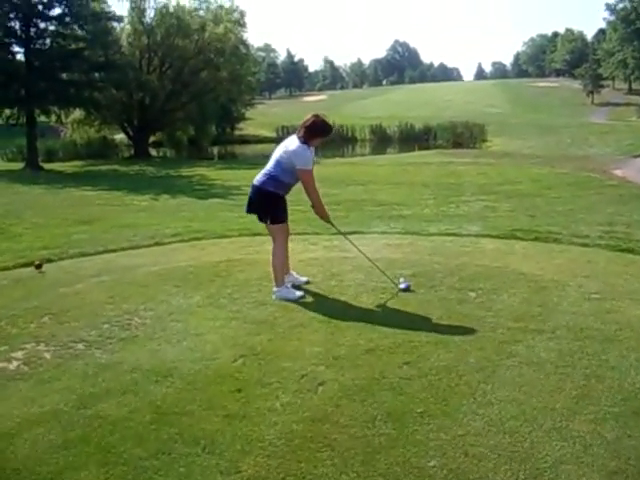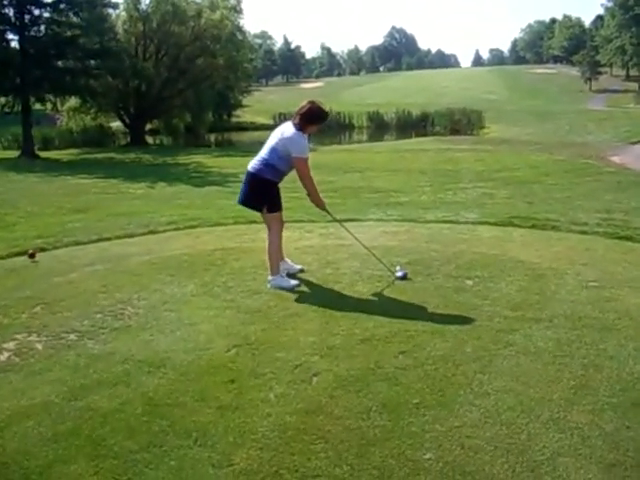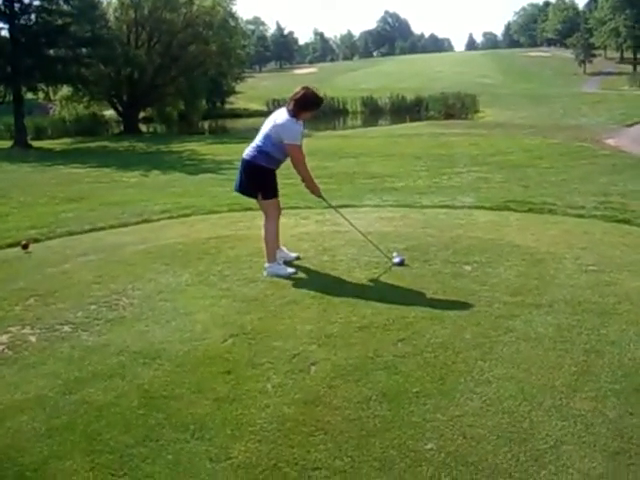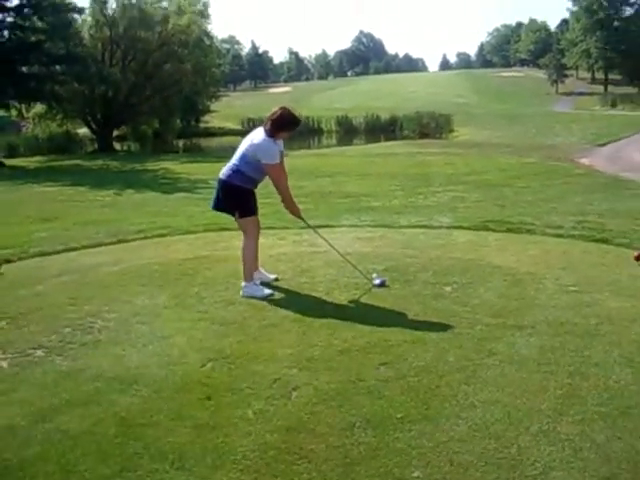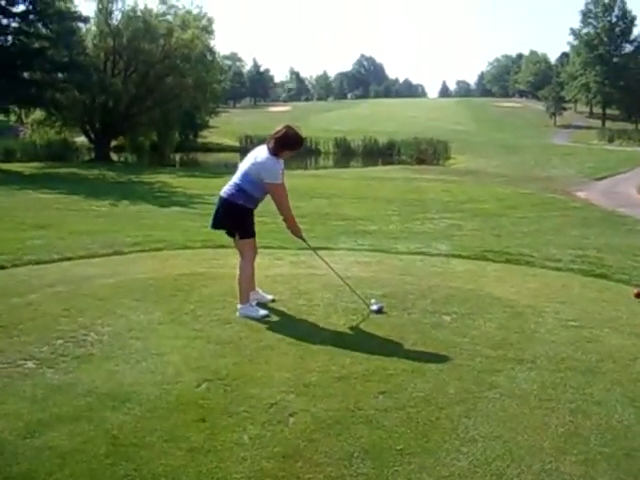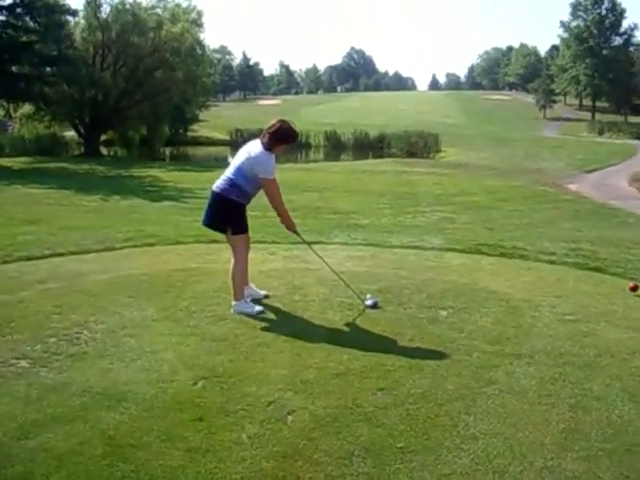
dt=0.2s
person 1, frame 1
left shoulder: (300, 143)
right shoulder: (301, 151)
left elbow: (309, 182)
right elbow: (309, 185)
left wrist: (316, 205)
right wrist: (321, 210)
left hip: (272, 192)
right hip: (267, 193)
left knee: (284, 235)
right knee: (280, 239)
left ankle: (286, 274)
right ankle: (280, 288)
person 1, frame 2
left shoulder: (292, 128)
right shoulder: (296, 139)
left elbow: (303, 169)
right elbow: (304, 173)
left wrist: (312, 194)
right wrist: (316, 198)
left hip: (263, 178)
right hip: (262, 180)
left knee: (277, 224)
right knee: (275, 228)
left ankle: (281, 262)
right ankle: (275, 276)
person 1, frame 3
left shoulder: (289, 116)
right shoulder: (289, 125)
left elbow: (299, 153)
right elbow: (297, 160)
left wrist: (306, 179)
right wrist: (311, 184)
left hip: (263, 166)
right hip: (257, 167)
left knee: (274, 211)
right knee: (272, 214)
left ankle: (277, 250)
right ankle: (272, 264)
person 1, frame 4
left shoulder: (272, 138)
right shoulder: (265, 144)
left elbow: (281, 170)
right elbow: (277, 179)
left wrist: (287, 199)
right wrist: (291, 204)
left hip: (242, 186)
right hip: (234, 186)
left knee: (254, 230)
right knee: (251, 233)
left ankle: (255, 271)
right ankle: (249, 284)
person 1, frame 5
left shoulder: (268, 153)
right shoulder: (269, 163)
left elbow: (281, 189)
right elbow: (279, 199)
left wrist: (288, 219)
right wrist: (293, 225)
left hip: (239, 204)
right hip: (235, 206)
left knee: (251, 251)
right knee: (248, 255)
left ankle: (252, 292)
right ankle: (244, 305)
person 1, frame 6
left shoulder: (260, 146)
right shoulder: (262, 158)
left elbow: (273, 186)
right elbow: (273, 194)
left wrist: (283, 215)
right wrist: (287, 220)
left hip: (231, 199)
right hip: (228, 201)
left knee: (243, 247)
right knee: (241, 251)
left ankle: (245, 287)
right ankle: (239, 302)
